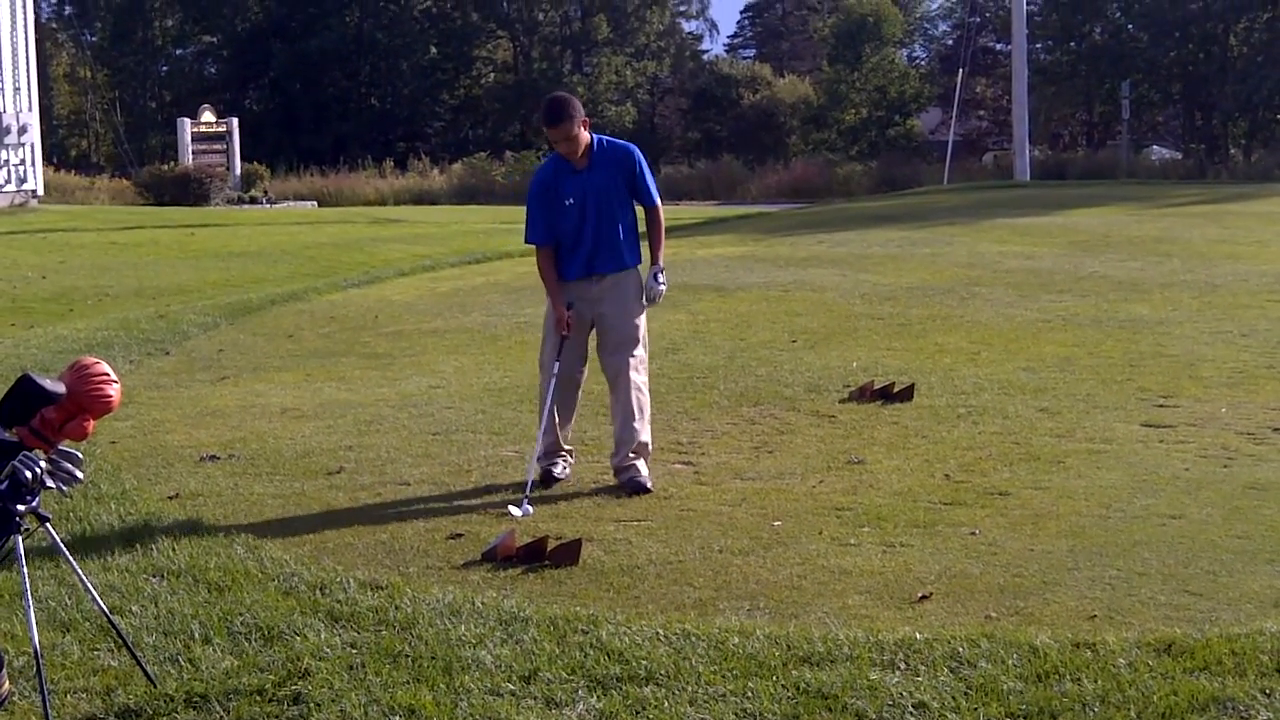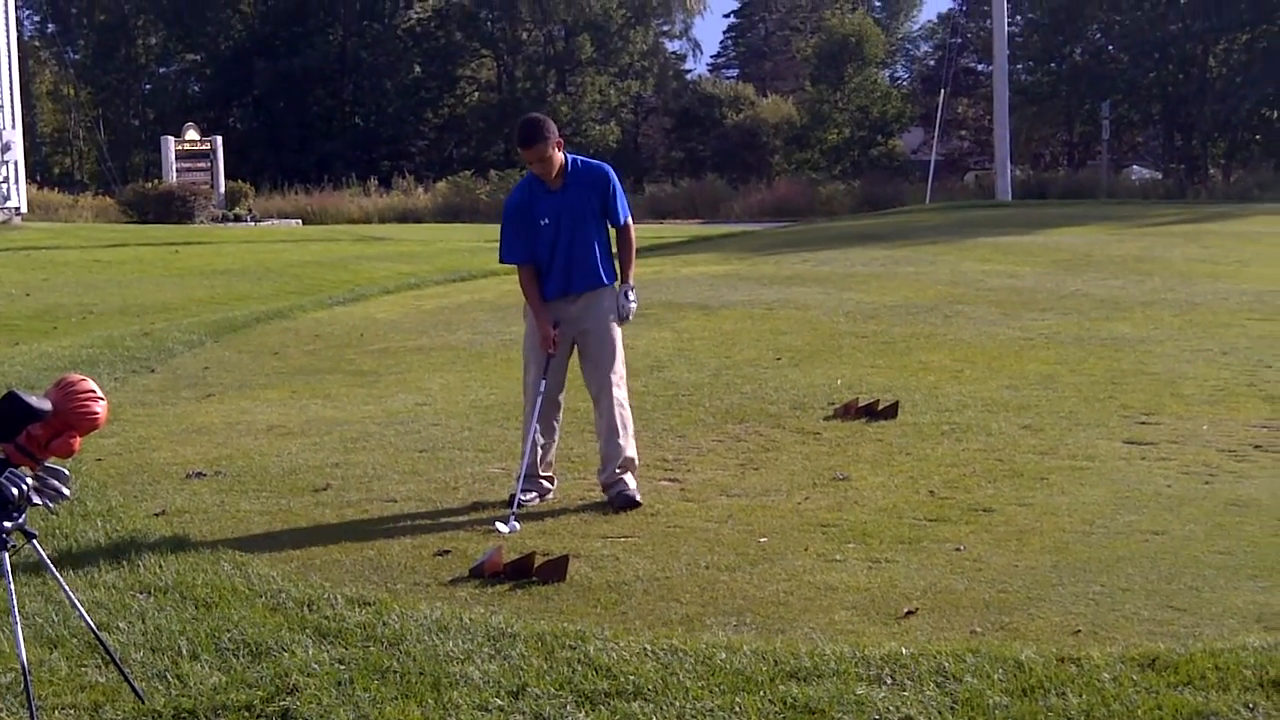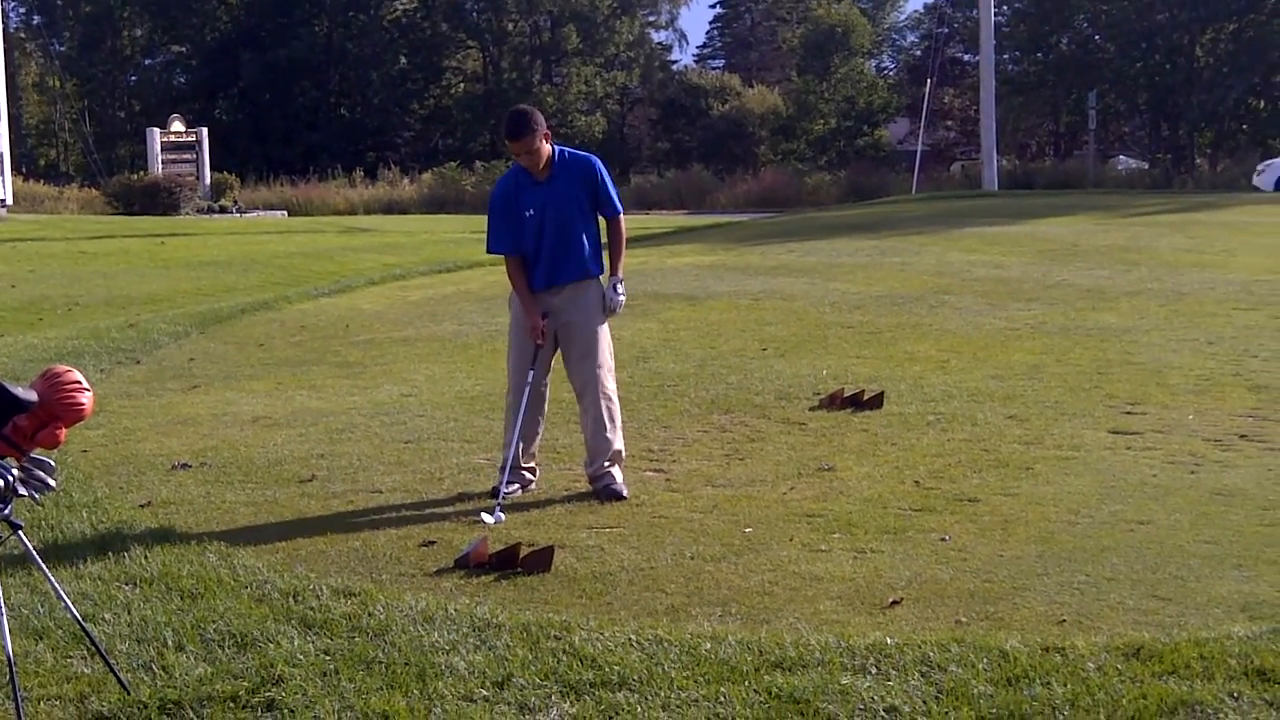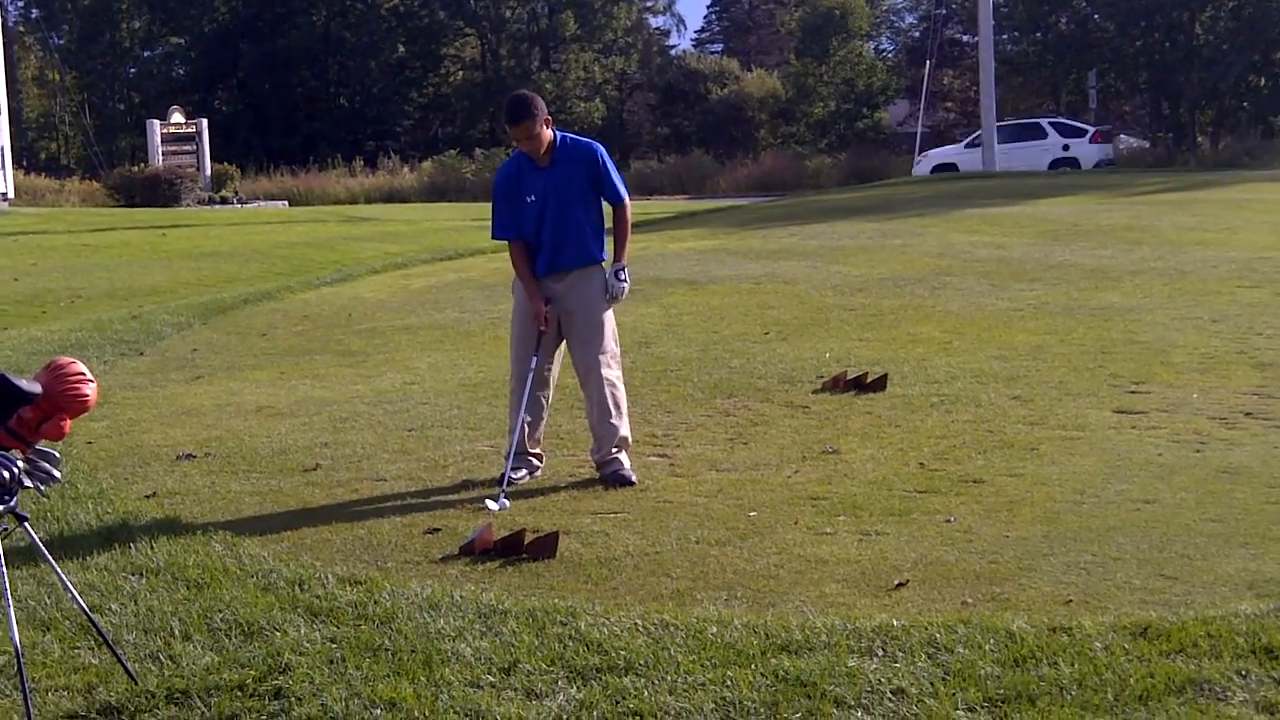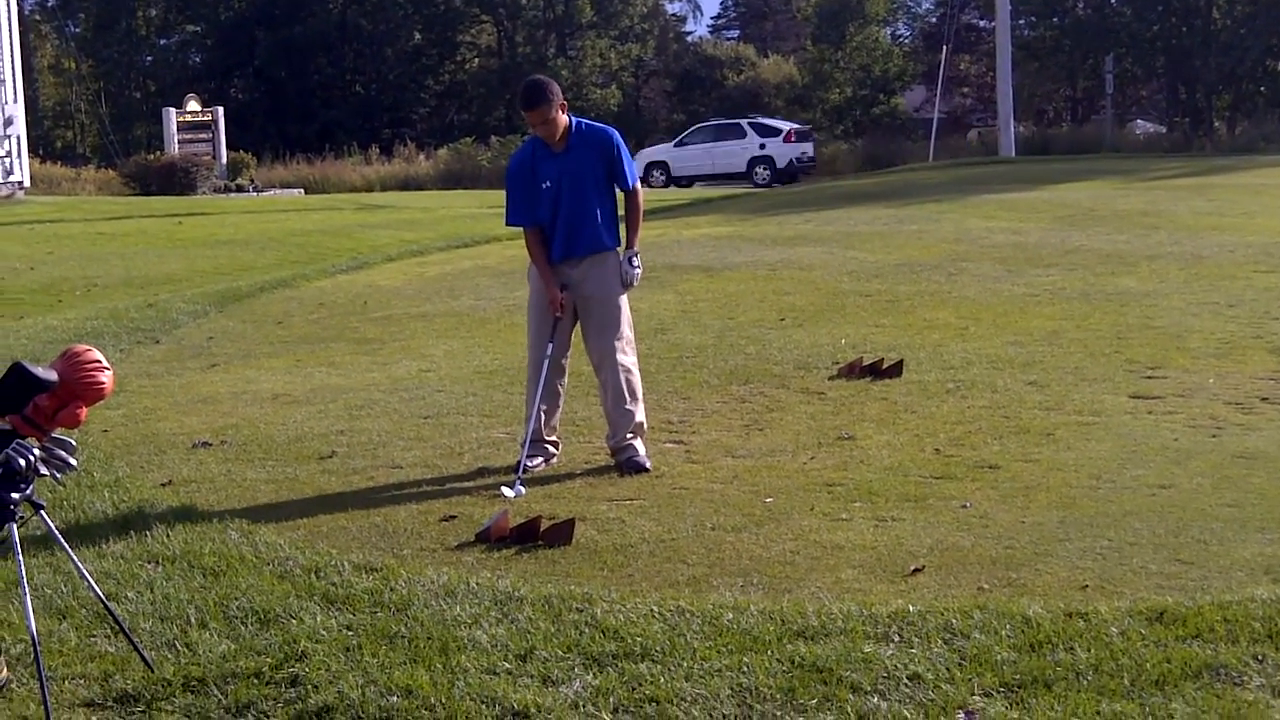
dt=0.4s
person 1, frame 1
left shoulder: (626, 157)
right shoulder: (544, 179)
left elbow: (653, 209)
right elbow: (544, 247)
left wrist: (657, 267)
right wrist: (557, 301)
left hip: (621, 279)
right hip: (569, 286)
left knee: (627, 372)
right knee: (558, 373)
left ankle: (631, 463)
right ankle: (554, 457)
person 1, frame 2
left shoulder: (599, 176)
right shoulder: (519, 200)
left elbow: (624, 228)
right elbow: (524, 266)
left wrist: (627, 285)
right wrist: (542, 319)
left hip: (598, 297)
right hip: (547, 304)
left knee: (610, 387)
right knee: (541, 394)
left ankle: (619, 478)
right ankle: (537, 477)
person 1, frame 3
left shoulder: (587, 169)
right shoulder: (506, 190)
left elbow: (615, 221)
right elbow: (511, 256)
left wrist: (616, 278)
right wrist: (531, 309)
left hip: (583, 289)
right hip: (531, 295)
left knee: (595, 382)
right knee: (523, 386)
left ankle: (605, 470)
right ankle: (519, 469)
person 1, frame 4
left shoulder: (589, 154)
right shoulder: (508, 176)
left elbow: (621, 205)
right elbow: (514, 242)
left wrist: (619, 265)
right wrist: (534, 295)
left hip: (586, 276)
right hip: (533, 282)
left knee: (600, 368)
right knee: (528, 372)
left ankle: (612, 456)
right ankle: (525, 455)
person 1, frame 5
left shoulder: (604, 140)
right shoulder: (522, 163)
left elbow: (633, 193)
right elbow: (530, 228)
left wrist: (631, 251)
right wrist: (549, 282)
left hip: (601, 262)
right hip: (549, 269)
left knee: (615, 355)
right knee: (544, 358)
left ankle: (628, 442)
right ankle: (541, 443)
